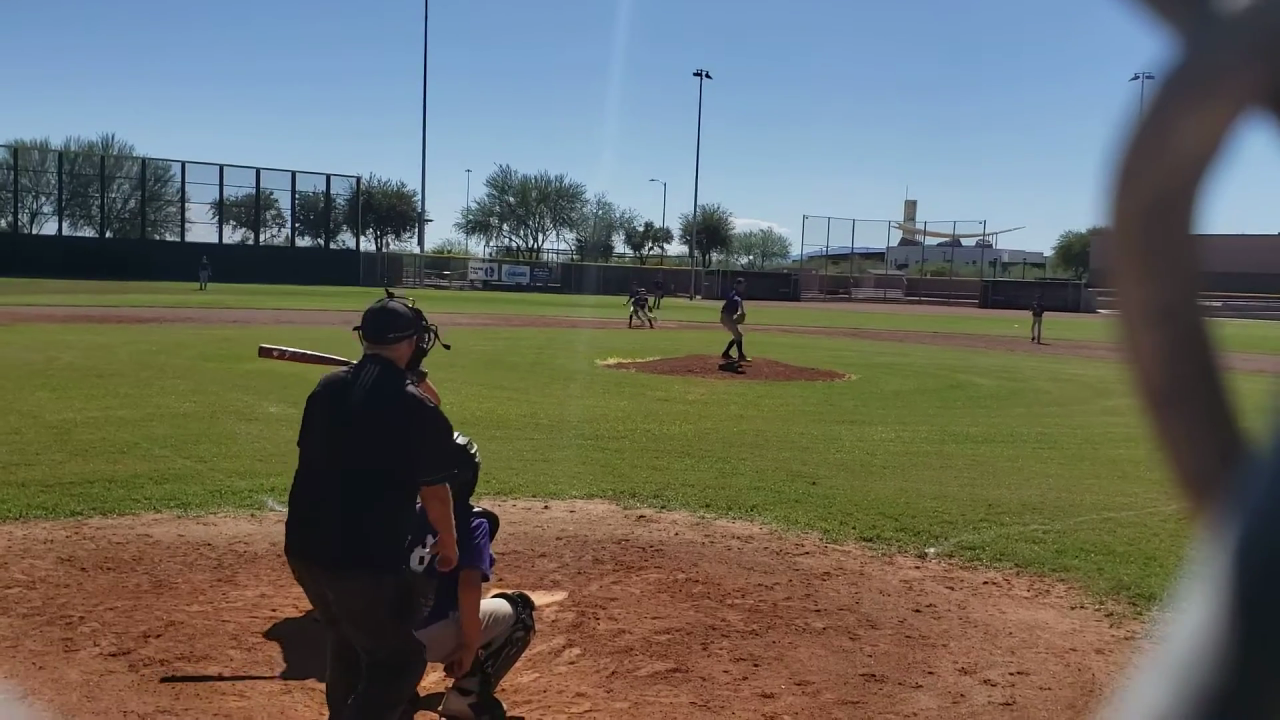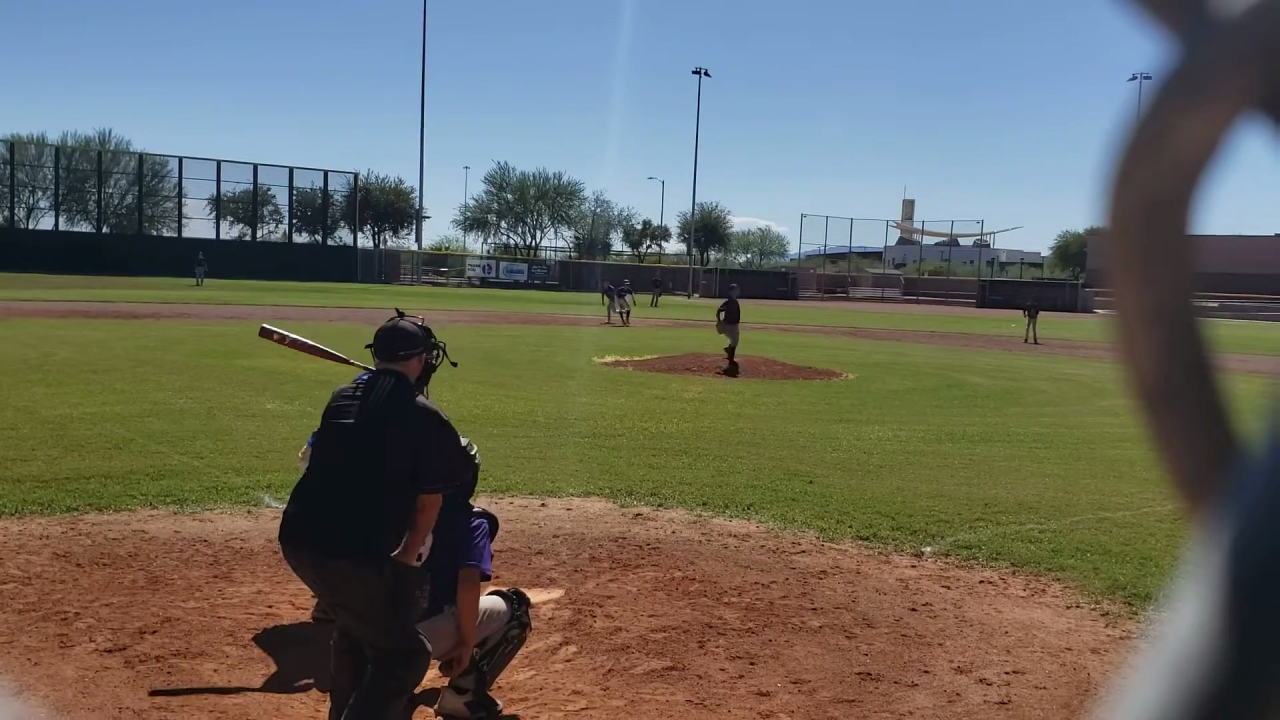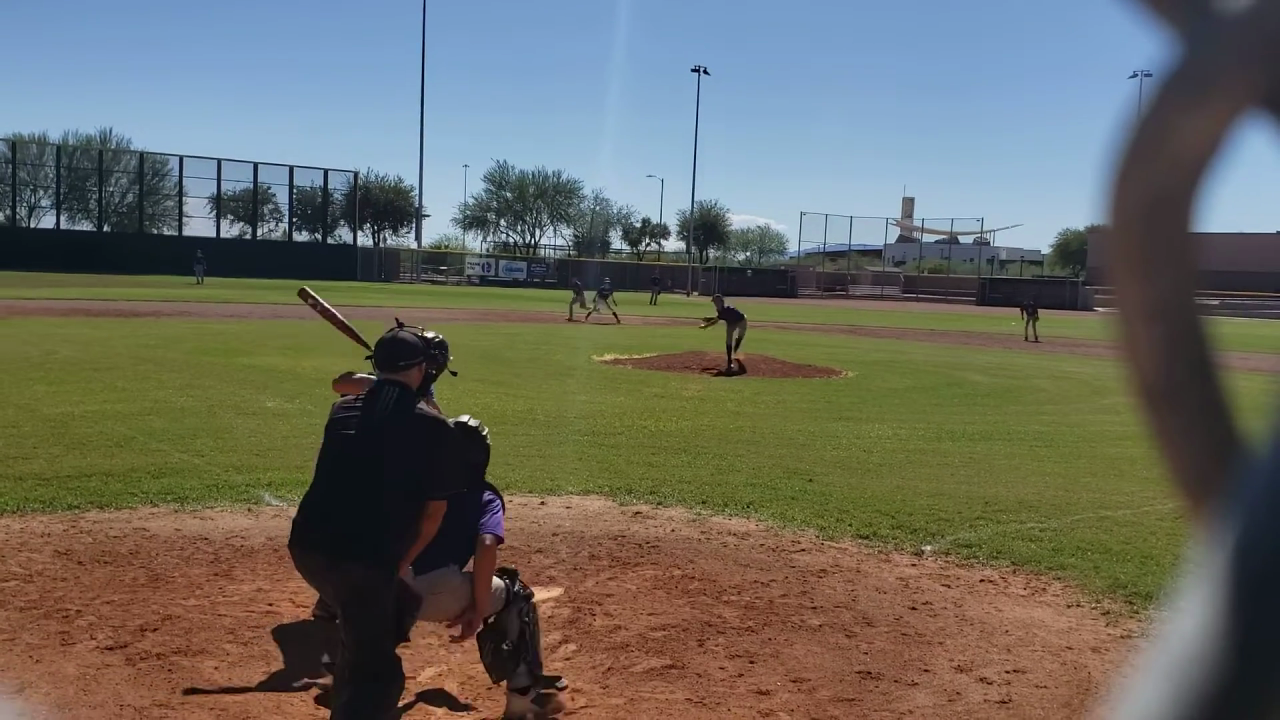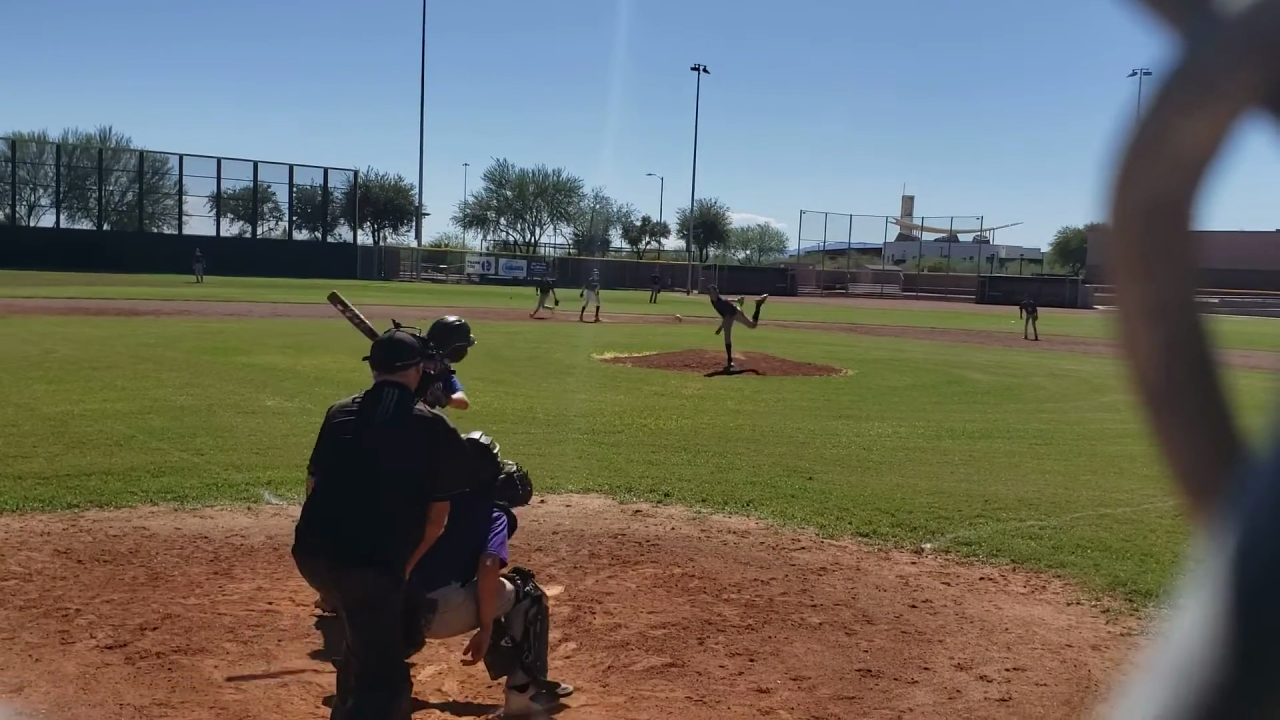
dt=0.3s
person 1, frame 1
left shoulder: (327, 388)
right shoulder: (416, 407)
right elbow: (434, 493)
right wrist: (448, 544)
left hip: (303, 547)
right hip: (365, 556)
left knee: (347, 635)
right knee: (397, 661)
person 1, frame 2
left shoulder: (342, 397)
right shoulder: (429, 420)
right elbow: (427, 504)
right wrist: (409, 553)
left hip: (298, 539)
right hip: (354, 551)
left knee: (355, 624)
right knee: (402, 657)
person 1, frame 3
left shoulder: (343, 409)
right shoulder: (434, 427)
right elbow: (433, 513)
right wrist: (401, 563)
left hip: (307, 544)
right hip: (363, 556)
left knee: (363, 622)
right knee: (377, 674)
person 1, frame 4
left shoulder: (340, 414)
right shoulder: (437, 429)
right elbow: (436, 517)
right wrist: (404, 564)
left hip: (311, 550)
right hip: (371, 561)
left knee: (368, 626)
right knee: (385, 680)
person 2, frame 1
right shoulder: (474, 522)
right elbow: (468, 585)
right wrist: (470, 646)
right hip: (436, 637)
right knee: (519, 611)
right ankle: (469, 695)
person 2, frame 2
right shoulder: (472, 521)
right elbow: (468, 582)
right wrist: (469, 643)
right hip: (432, 630)
right knee: (515, 608)
right ankle: (464, 692)
person 2, frame 3
right shoulder: (483, 495)
right elbow: (486, 545)
right wrist: (478, 610)
right hip: (434, 588)
right knee: (514, 593)
right ankle: (524, 693)
person 2, frame 4
right shoulder: (491, 512)
right elbow: (488, 567)
right wrist: (486, 628)
right hip: (438, 610)
right knee: (525, 592)
right ankle: (524, 689)
